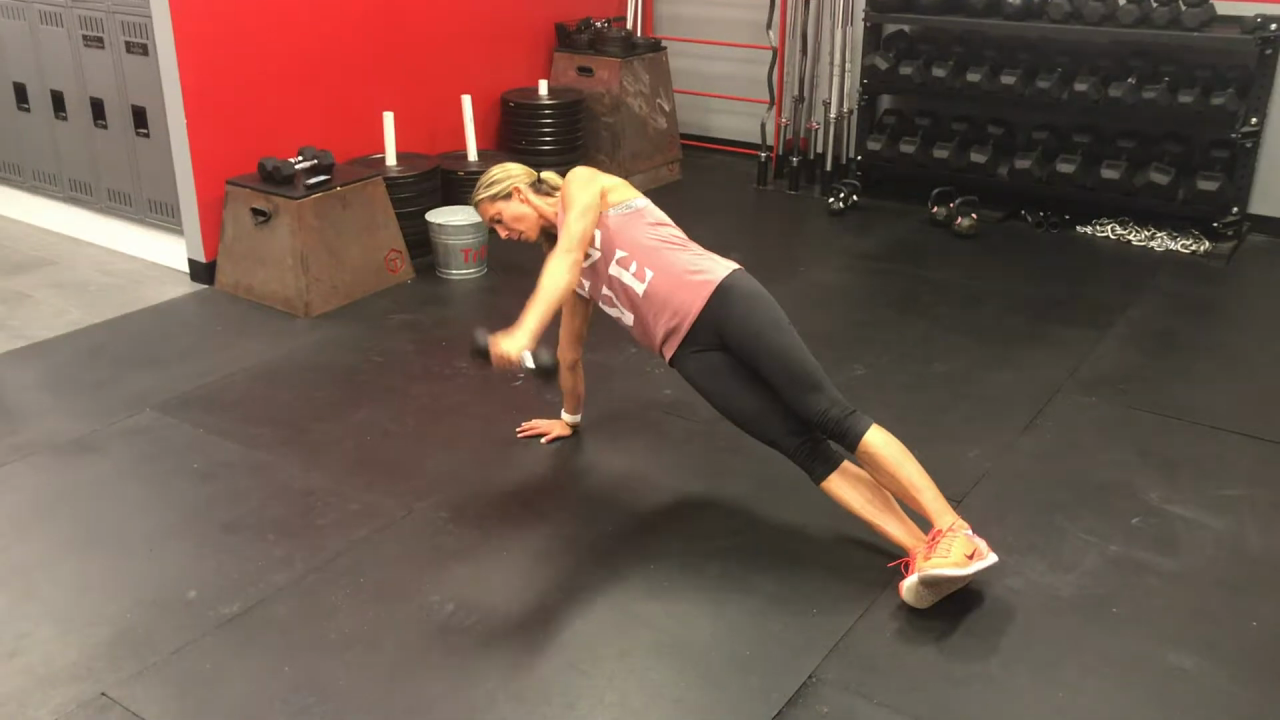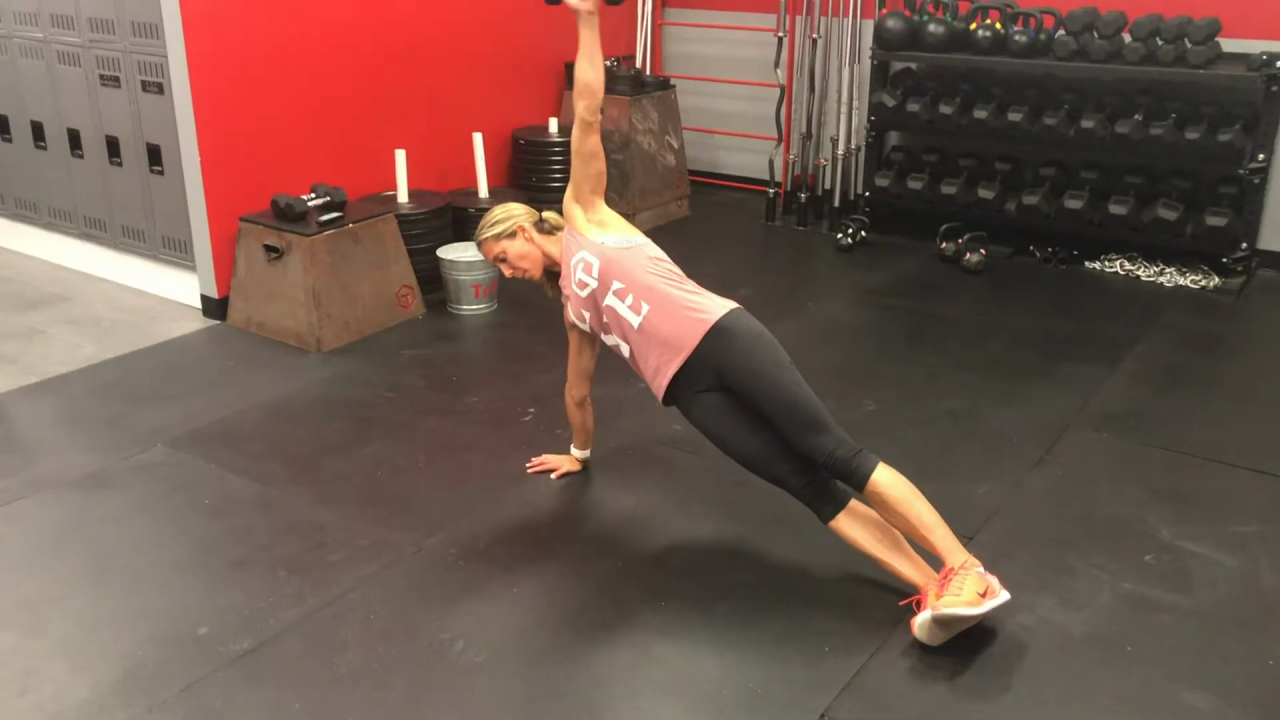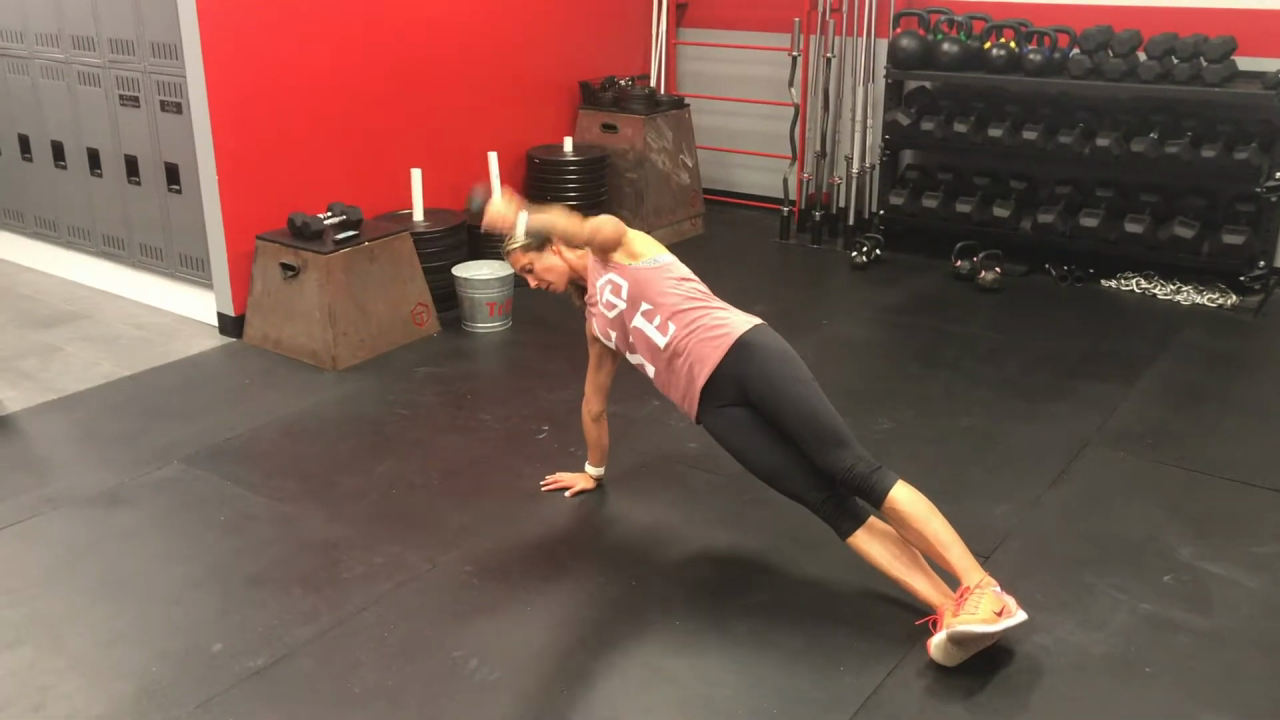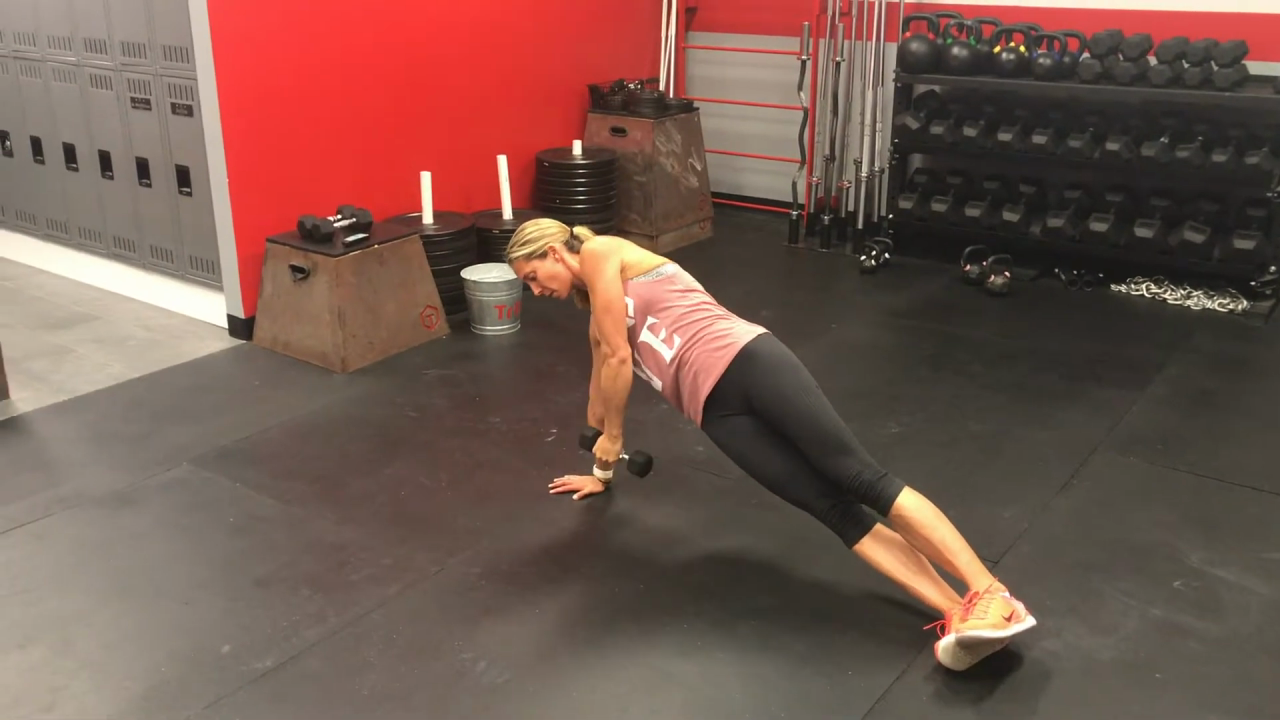
dt=1s
person 1, frame 1
left shoulder: (583, 185)
right shoulder: (569, 269)
left elbow: (569, 246)
right elbow: (570, 349)
left wrist: (522, 333)
right wrist: (570, 416)
left hip: (722, 296)
right hip: (688, 346)
left knee: (830, 415)
right knee: (803, 446)
left ankle: (954, 533)
right ankle: (921, 551)
person 1, frame 2
left shoulder: (582, 216)
right shoulder: (571, 303)
left elbow: (587, 117)
right elbow: (578, 386)
right wrist: (579, 453)
left hip: (722, 336)
right hip: (690, 389)
left knee: (838, 456)
right knee: (810, 486)
left ankle: (965, 571)
right ankle: (933, 589)
person 1, frame 3
left shoulder: (616, 244)
right shoulder: (597, 317)
left elbow: (579, 227)
right elbow: (595, 401)
left wrist: (523, 218)
right wrist: (593, 470)
left hip: (744, 348)
right hip: (713, 399)
left knee: (854, 471)
right knee: (829, 501)
left ankle: (982, 590)
right ankle: (949, 609)
person 1, frame 4
left shoulder: (601, 253)
right shoulder: (597, 320)
left elbow: (619, 357)
right elbow: (599, 400)
left wrist: (614, 438)
right wrist: (602, 471)
left hip: (748, 360)
right hip: (717, 408)
left knee: (861, 478)
right knee: (835, 509)
left ankle: (991, 595)
right ankle: (957, 614)
